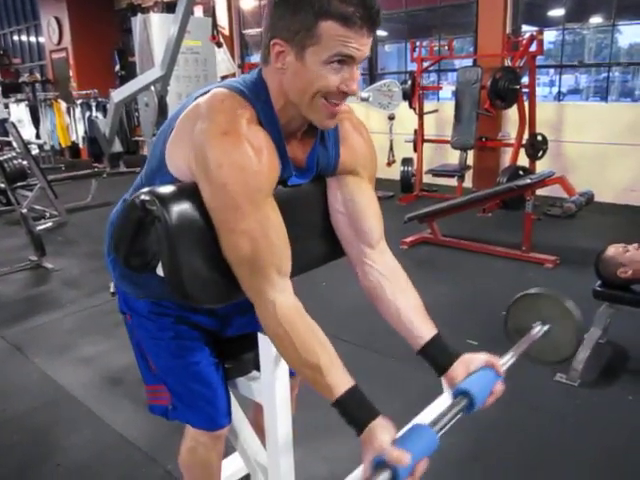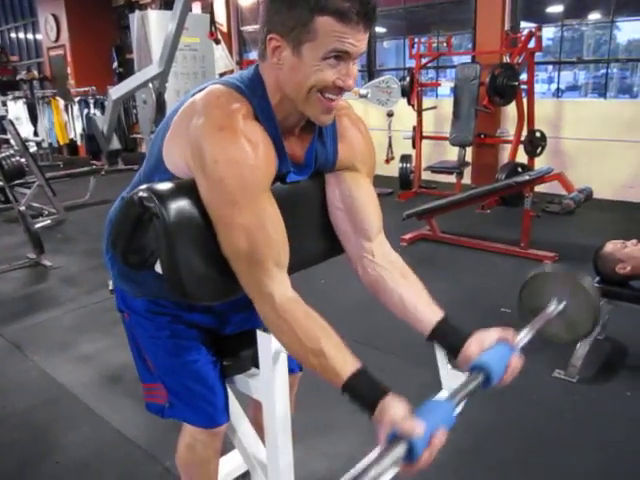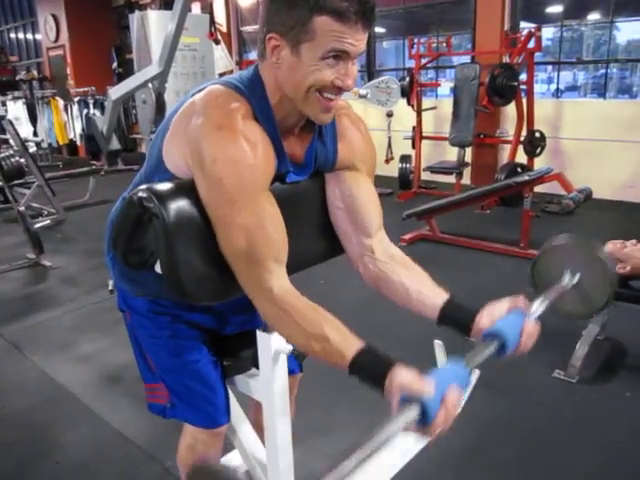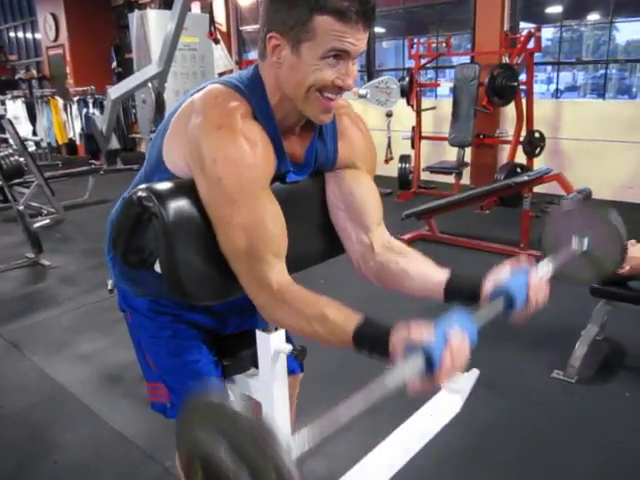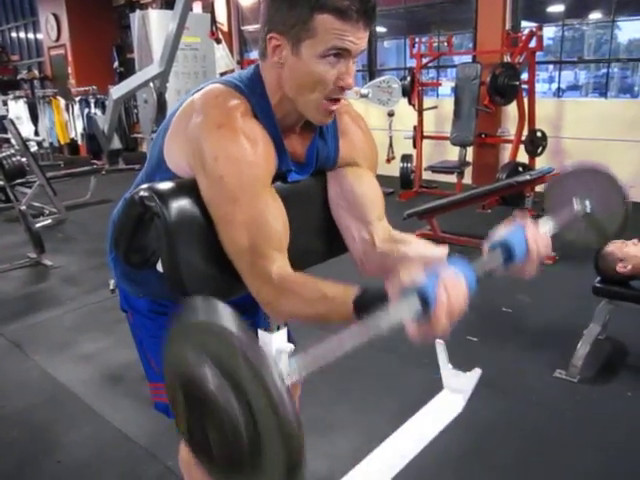
dt=0.1s
person 1, frame 1
left shoulder: (347, 137)
right shoulder: (231, 136)
left elbow: (373, 256)
right elbow: (273, 295)
left wrist: (447, 361)
right wrist: (365, 420)
left hip: (235, 272)
right hip: (161, 281)
right knee: (210, 420)
person 1, frame 2
left shoulder: (344, 131)
right shoulder: (229, 132)
left elbow: (372, 252)
right elbow: (271, 292)
left wrist: (459, 341)
right wrist: (375, 400)
left hip: (239, 270)
right hip: (158, 280)
right knee: (206, 418)
person 1, frame 3
left shoulder: (343, 131)
right shoulder: (227, 131)
left elbow: (372, 249)
right elbow: (270, 290)
left wrist: (468, 319)
right wrist: (384, 375)
left hip: (243, 269)
right hip: (160, 279)
right knee: (208, 418)
person 1, frame 4
left shoulder: (343, 130)
right shoulder: (228, 129)
left elbow: (371, 248)
right elbow: (269, 287)
left wrist: (474, 287)
right wrist: (385, 339)
left hip: (236, 271)
right hip: (160, 281)
left knee: (282, 377)
person 1, frame 5
left shoulder: (344, 129)
right shoulder: (228, 128)
left elbow: (373, 243)
right elbow: (271, 282)
right wrist: (386, 304)
left hip: (238, 270)
right hip: (163, 281)
